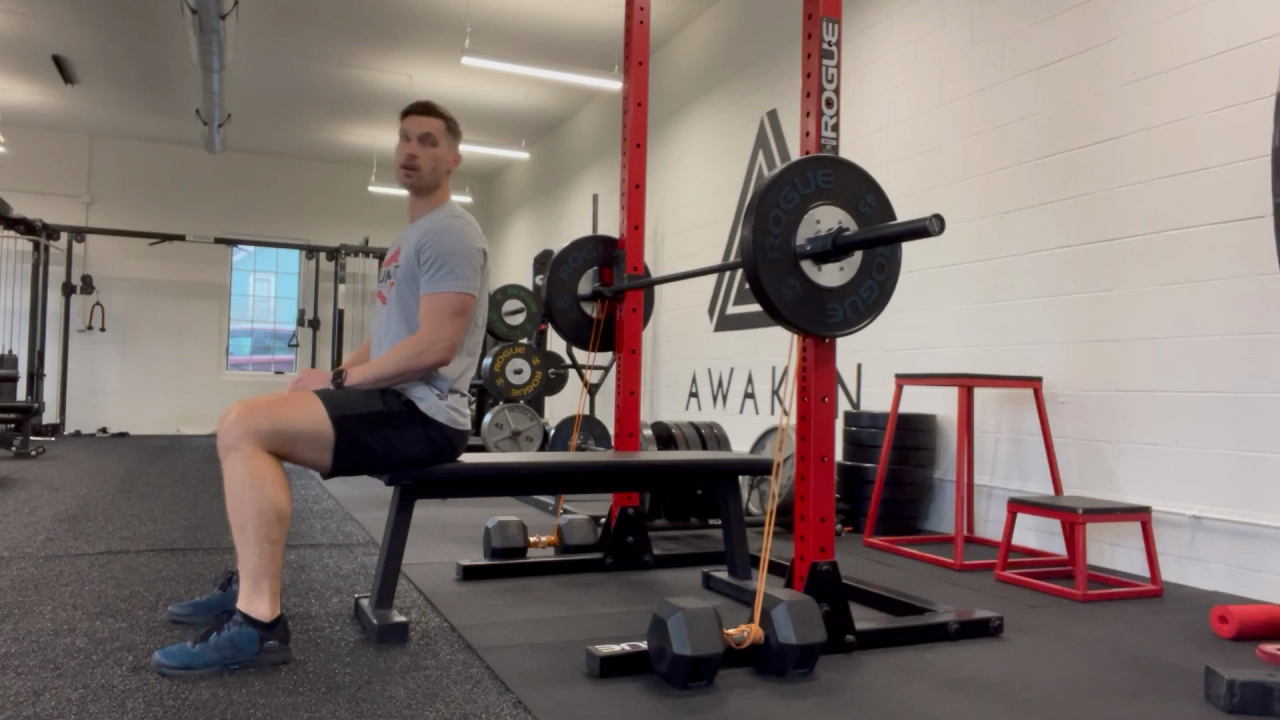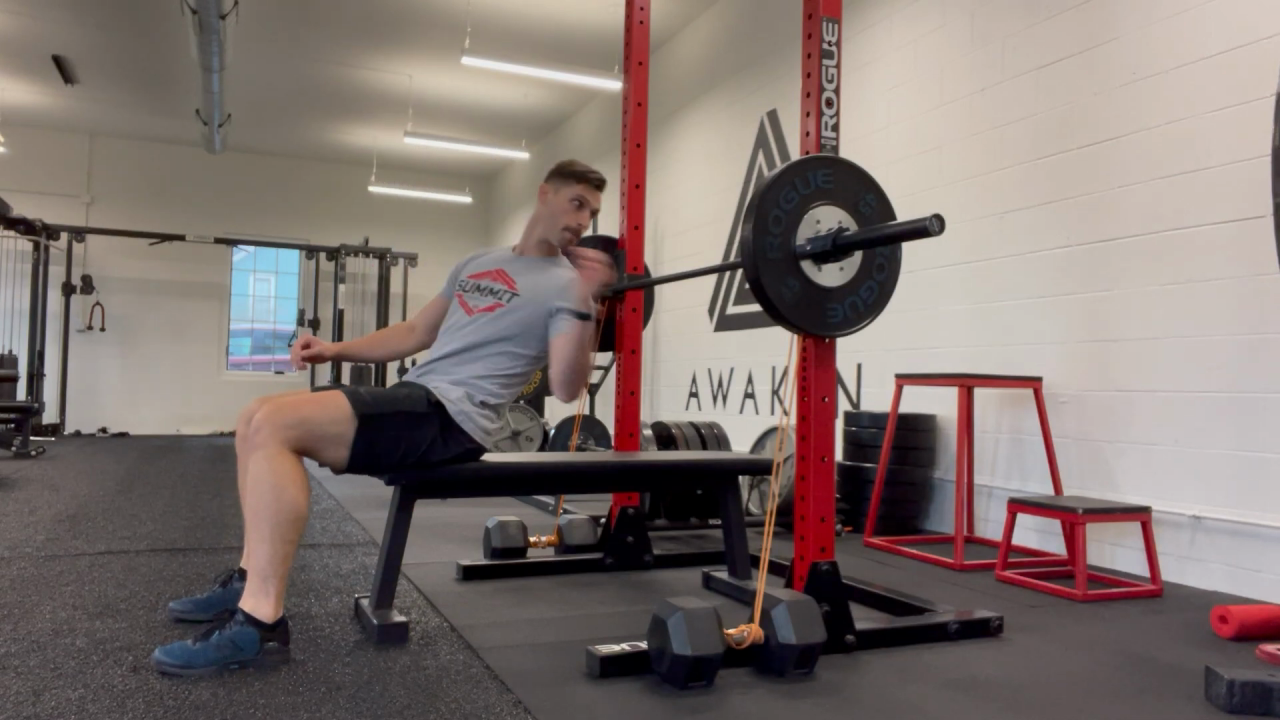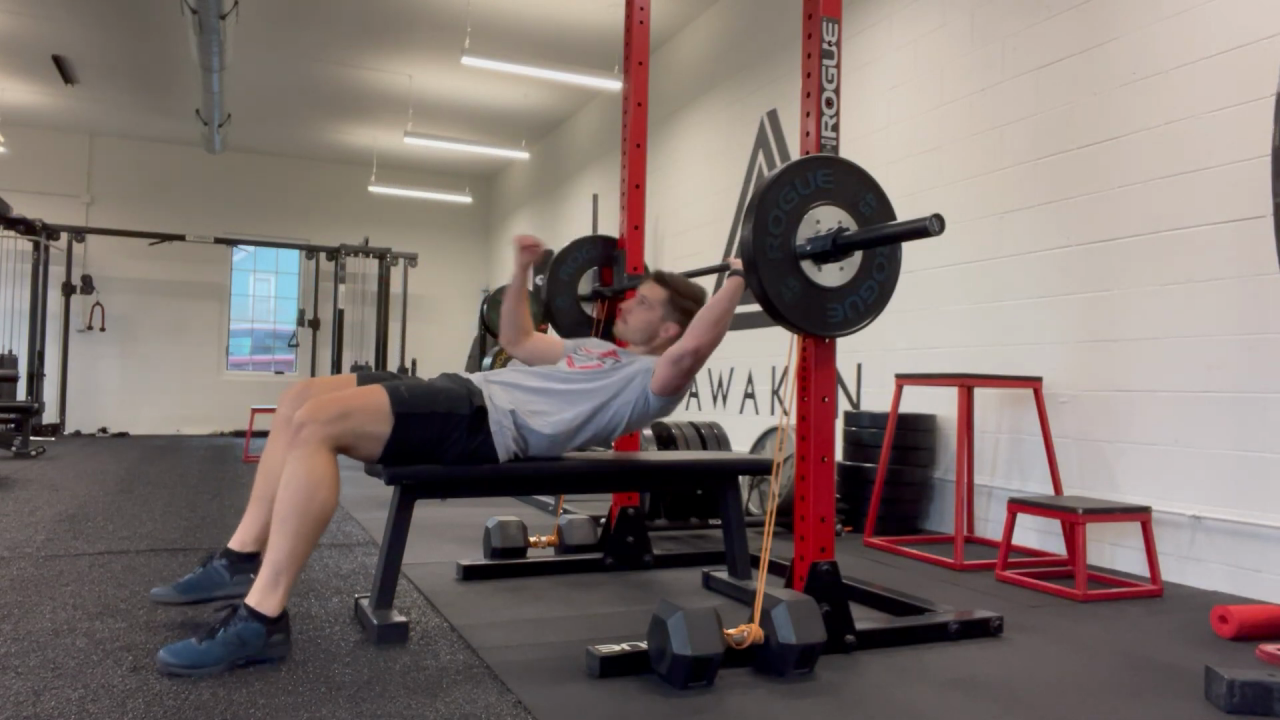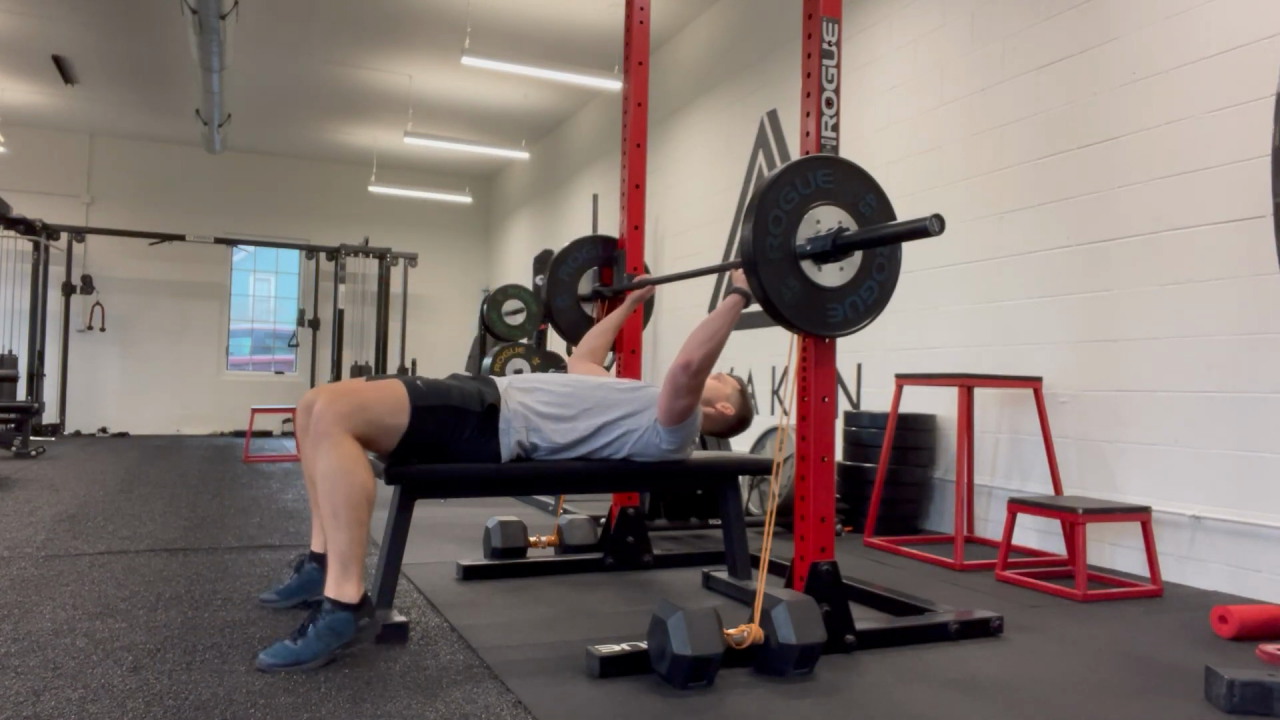
dt=0.7s
person 1, frame 1
left shoulder: (450, 232)
right shoulder: (415, 236)
left elbow: (435, 347)
left wrist: (338, 381)
right wrist: (333, 378)
left hip: (423, 417)
right hip: (400, 404)
left knee: (243, 427)
right knee: (246, 425)
left ankle: (259, 621)
right ankle: (249, 582)
person 1, frame 2
left shoulder: (561, 289)
right shoulder: (482, 263)
left elbow: (566, 385)
right elbow: (414, 334)
left wrist: (585, 310)
right wrist: (338, 350)
left hip: (447, 425)
right hip: (411, 401)
left knee: (273, 425)
right knee: (264, 421)
left ankle: (261, 624)
right ankle: (253, 578)
person 1, frame 3
left shoulder: (654, 379)
right shoulder: (600, 351)
left elbow: (693, 349)
right elbow: (517, 341)
left wrist: (737, 278)
right wrist: (522, 270)
left hip: (484, 425)
right hip: (467, 394)
left knee: (316, 424)
right knee: (300, 399)
left ankle: (262, 618)
right ankle: (243, 556)
person 1, frame 4
left shoulder: (673, 429)
right shoulder: (642, 403)
left elbow: (687, 363)
right elbow: (582, 359)
left wrist: (739, 295)
right wrist: (630, 302)
left hip: (495, 427)
right hip: (489, 400)
left knee: (333, 414)
right knee: (317, 406)
left ankle: (345, 605)
right ankle: (325, 561)
